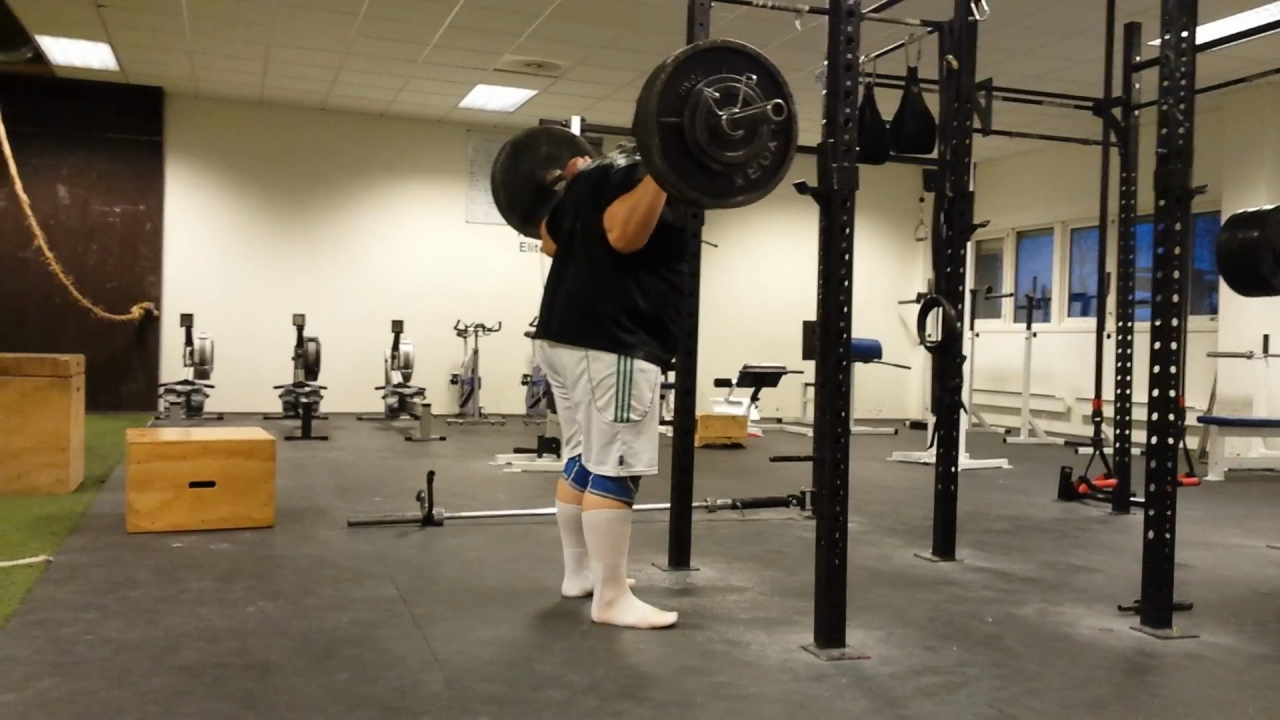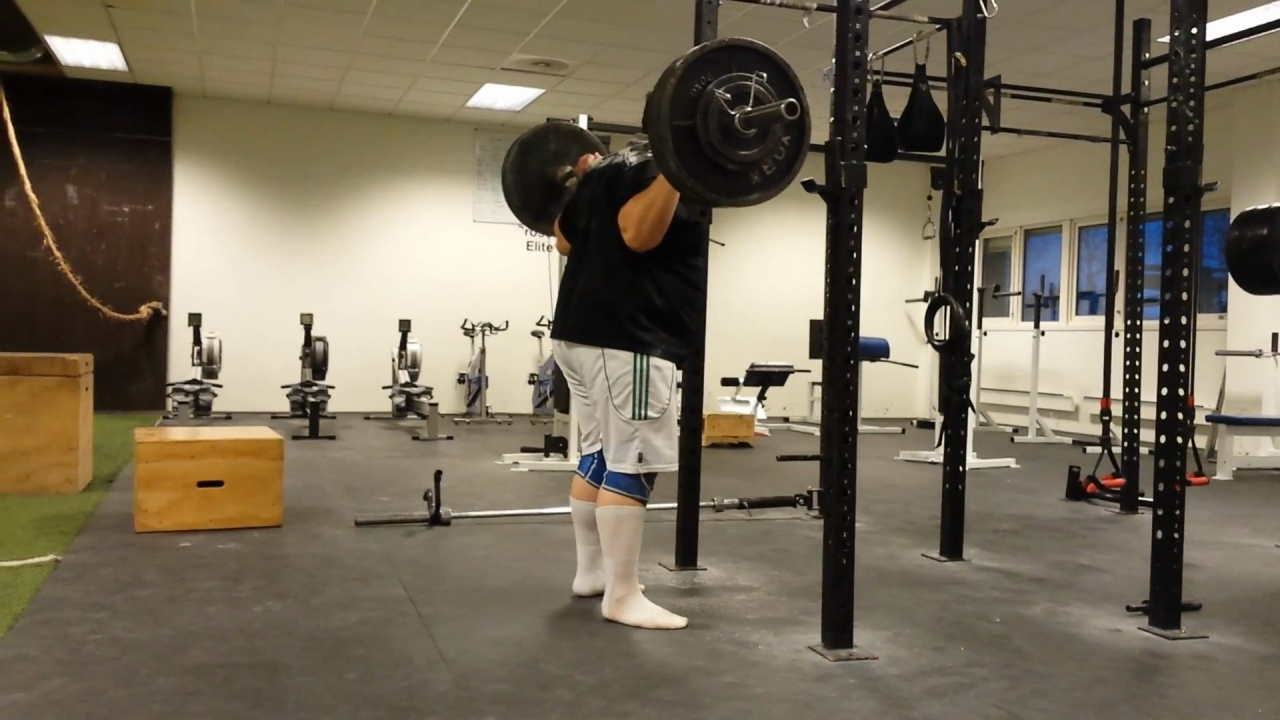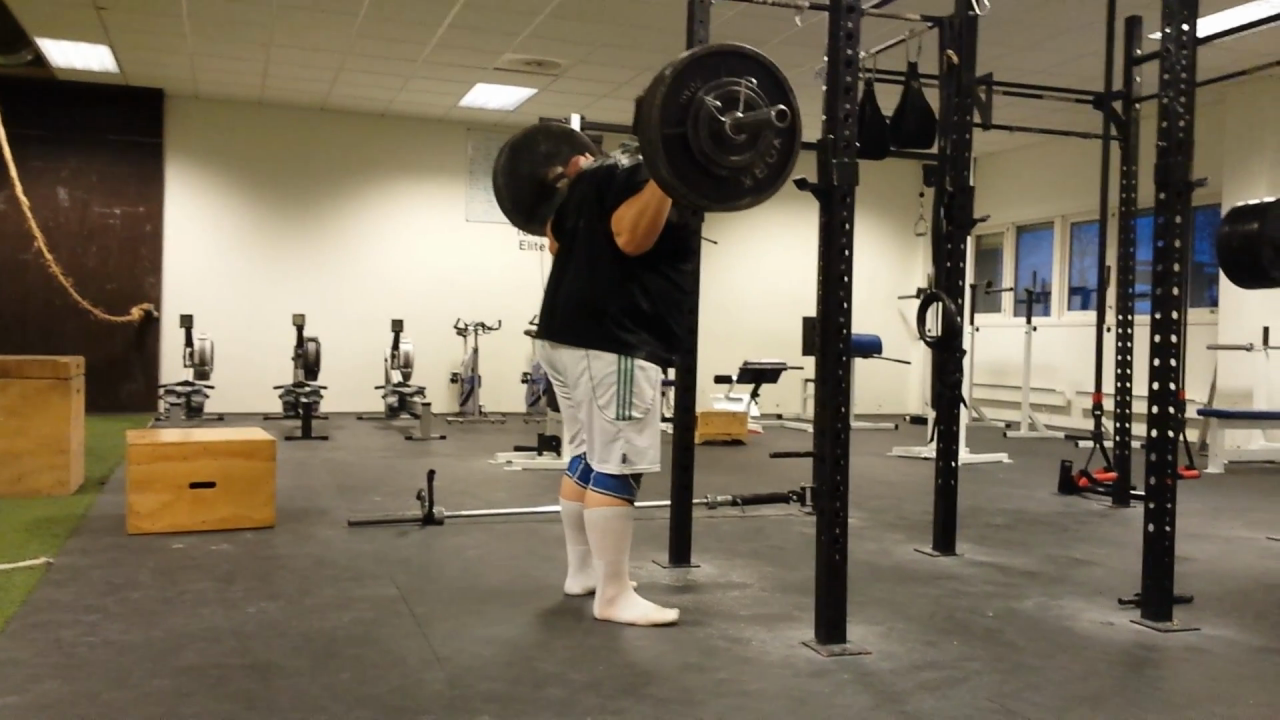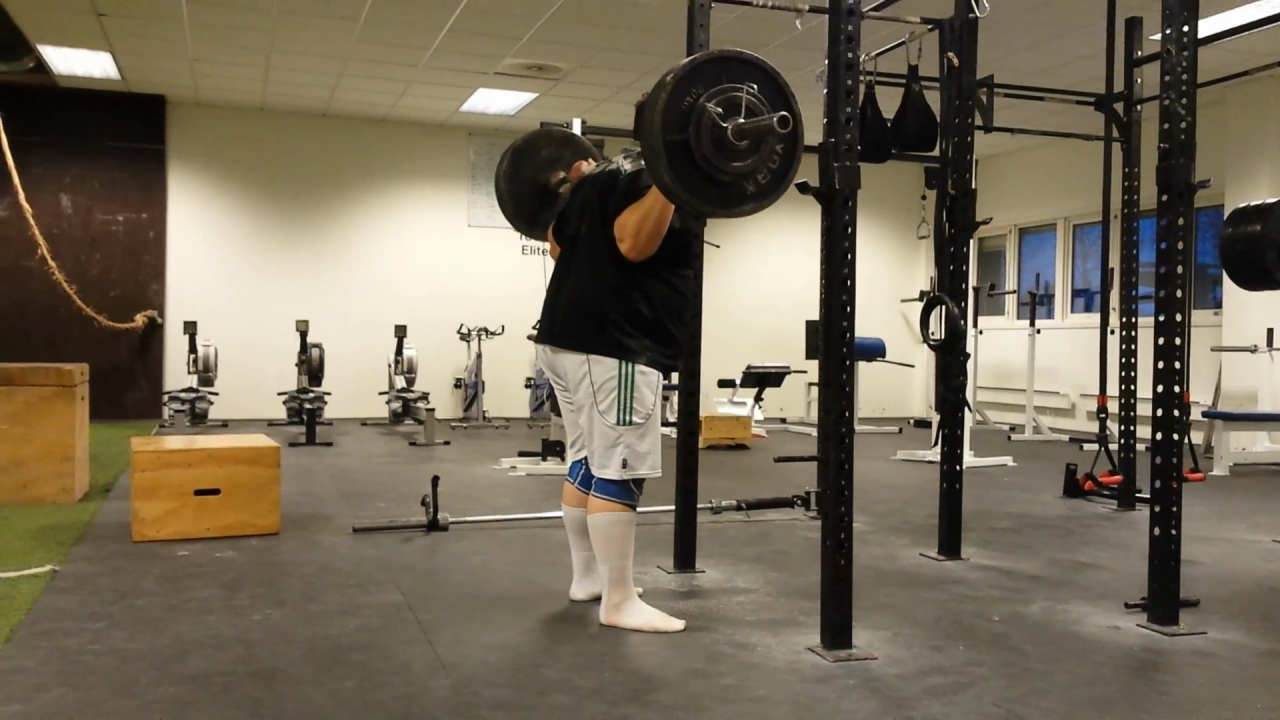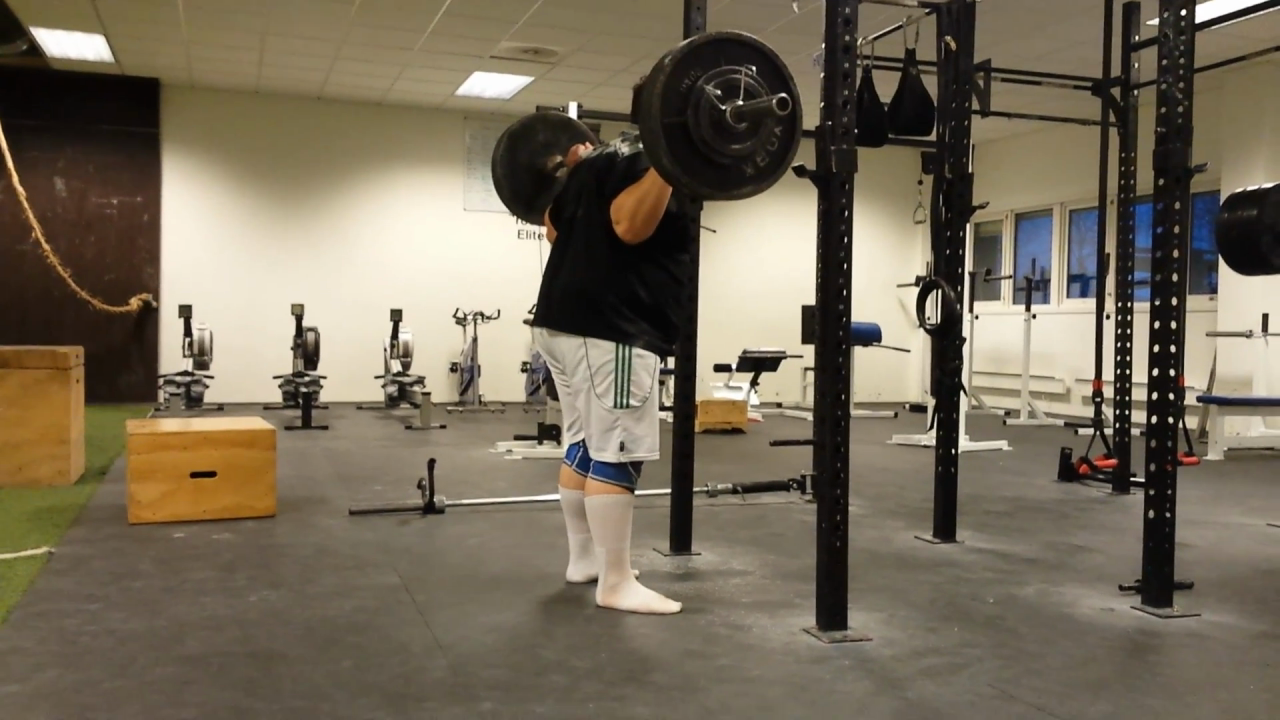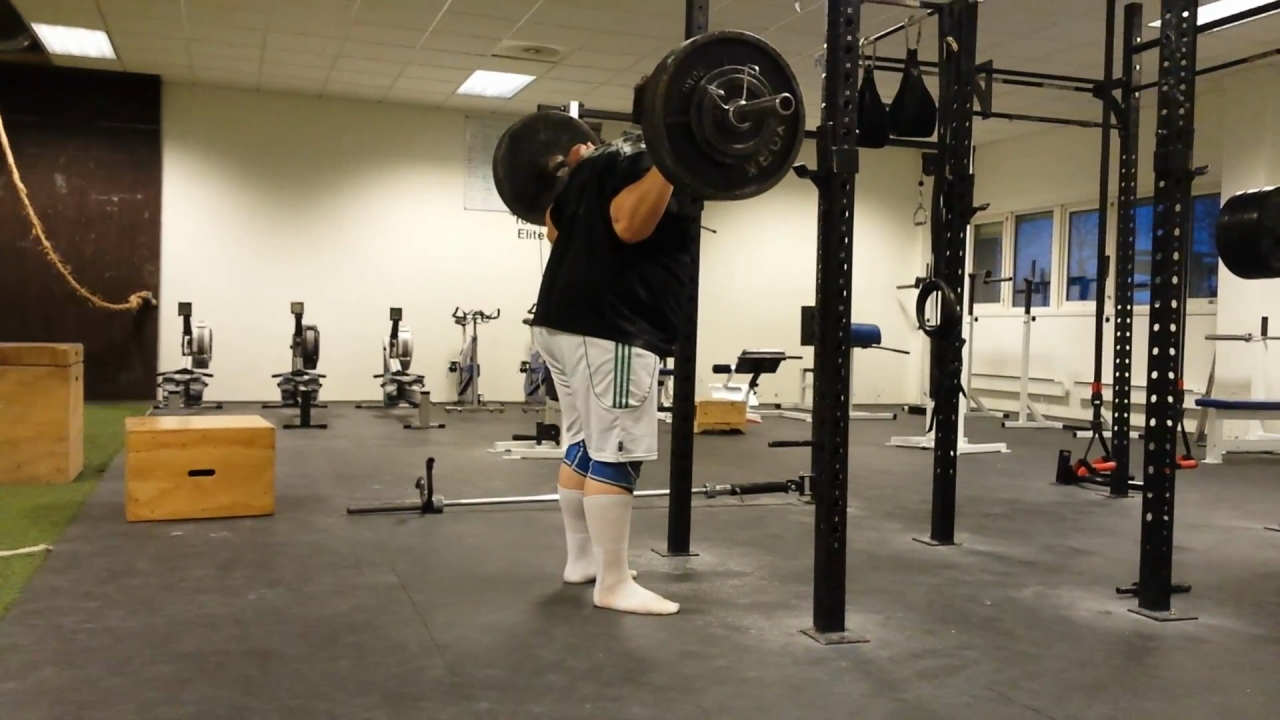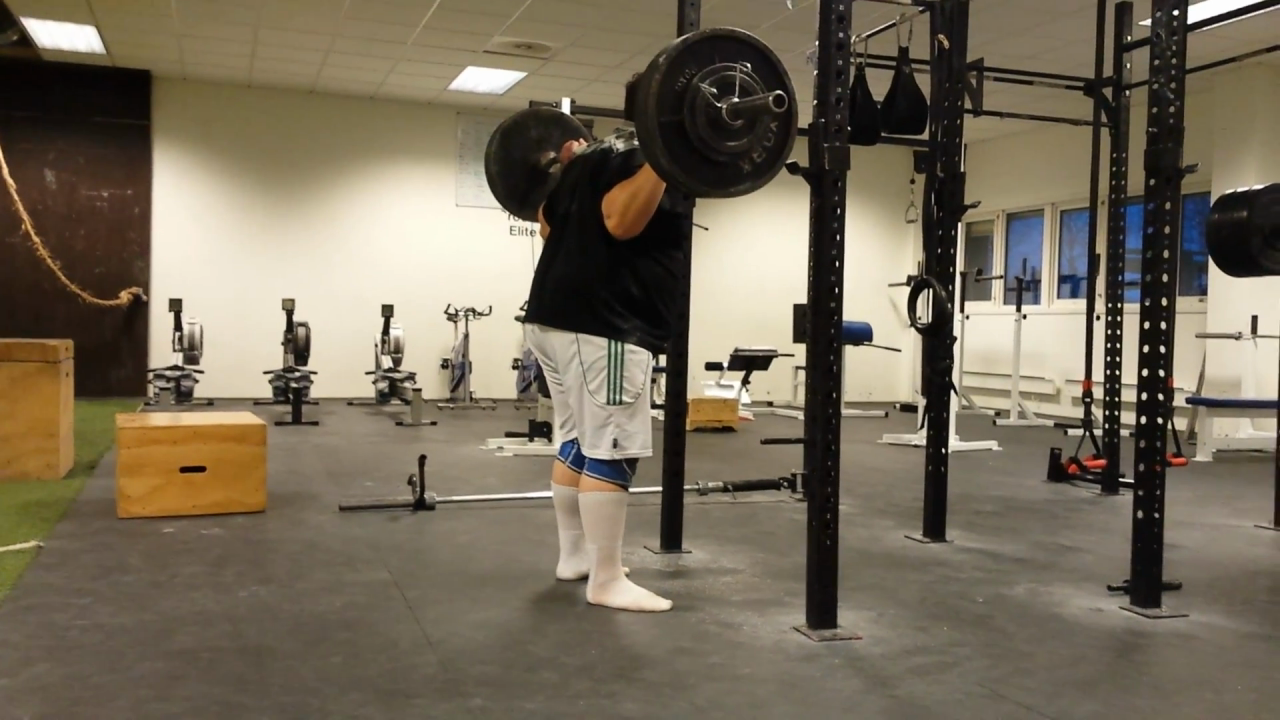
dt=0.3s
person 1, frame 1
left shoulder: (595, 175)
right shoulder: (639, 173)
left elbow: (551, 241)
right elbow: (623, 234)
left wrist: (571, 186)
left hip: (565, 335)
right hip: (610, 344)
left knee: (584, 461)
right knee: (613, 469)
left ankle: (580, 573)
right ankle: (611, 598)
person 1, frame 2
left shoulder: (604, 172)
right shoulder: (651, 171)
left elbow: (565, 240)
right elbow: (638, 232)
left wrist: (580, 184)
left hip: (583, 334)
right hip: (626, 340)
left knee: (599, 457)
right knee: (630, 465)
left ankle: (591, 571)
right ankle: (622, 597)
person 1, frame 3
left shoulder: (597, 174)
right shoulder: (643, 174)
left elbow: (557, 241)
right elbow: (631, 236)
left wrist: (572, 185)
left hip: (569, 335)
right hip: (611, 342)
left knee: (586, 460)
right knee: (615, 466)
left ankle: (582, 570)
right ankle: (614, 595)
person 1, frame 4
left shoulder: (600, 180)
right shoulder: (645, 182)
left elbow: (558, 246)
right elbow: (634, 242)
left wrist: (574, 191)
left hip: (568, 339)
right hip: (611, 347)
left knee: (588, 464)
right knee: (618, 472)
left ankle: (587, 577)
right ankle: (619, 601)
person 1, frame 5
left shoulder: (597, 164)
right shoulder: (642, 165)
left elbow: (554, 230)
right elbow: (630, 225)
left wrist: (572, 173)
left hip: (565, 323)
right hip: (609, 331)
left knee: (584, 448)
right knee: (615, 455)
left ankle: (584, 559)
right ankle: (616, 583)
person 1, frame 6
left shoulder: (598, 164)
right shoulder: (645, 165)
left elbow: (556, 231)
right elbow: (629, 224)
left wrist: (573, 173)
left hip: (563, 322)
right hip: (608, 330)
left knee: (583, 447)
right knee: (615, 454)
left ankle: (582, 559)
right ankle: (613, 583)
person 1, frame 7
left shoulder: (592, 161)
right shoulder: (636, 161)
left elbow: (548, 228)
right elbow: (621, 221)
left wrist: (564, 170)
left hip: (556, 320)
right hip: (602, 329)
left knee: (577, 446)
right knee: (609, 452)
left ankle: (574, 556)
right ankle: (606, 581)
